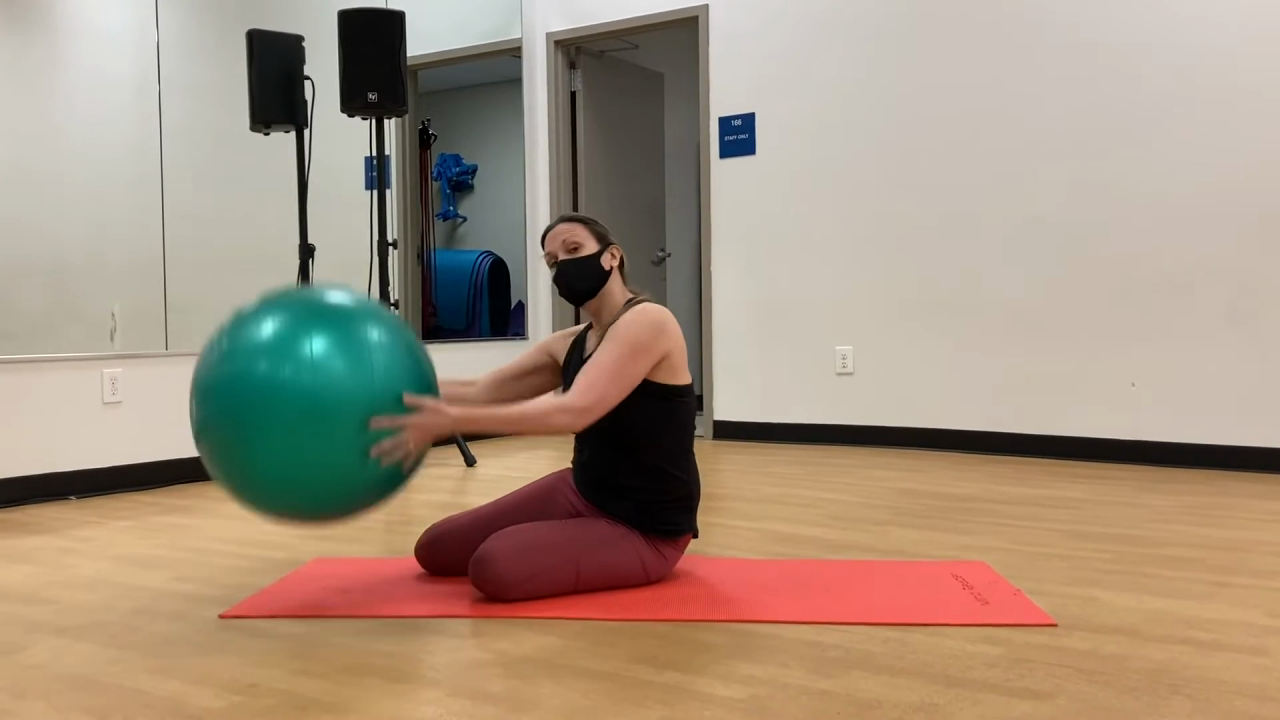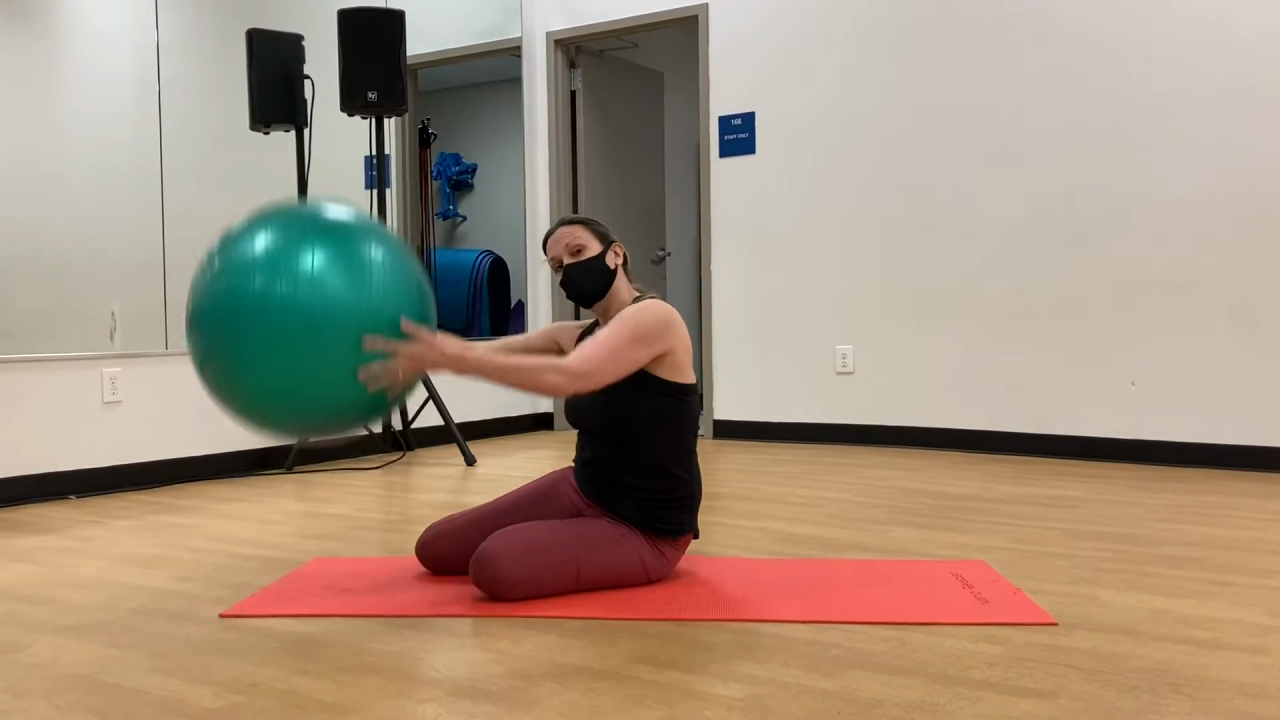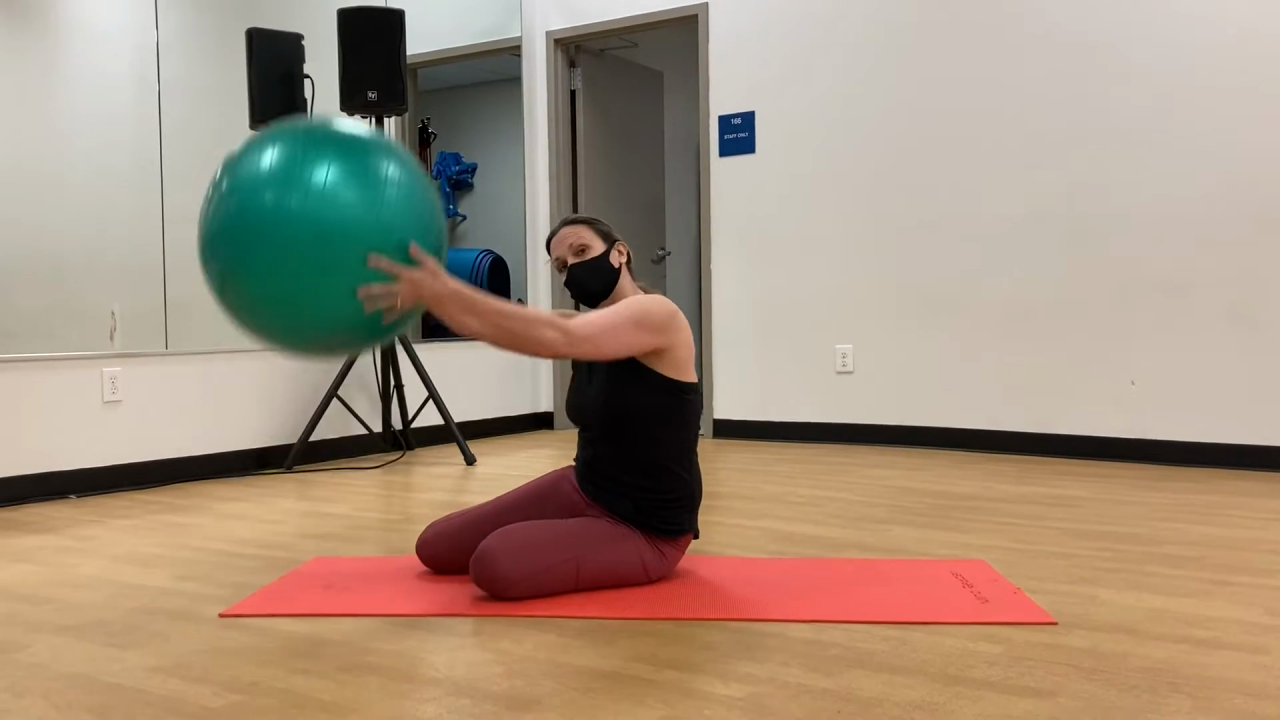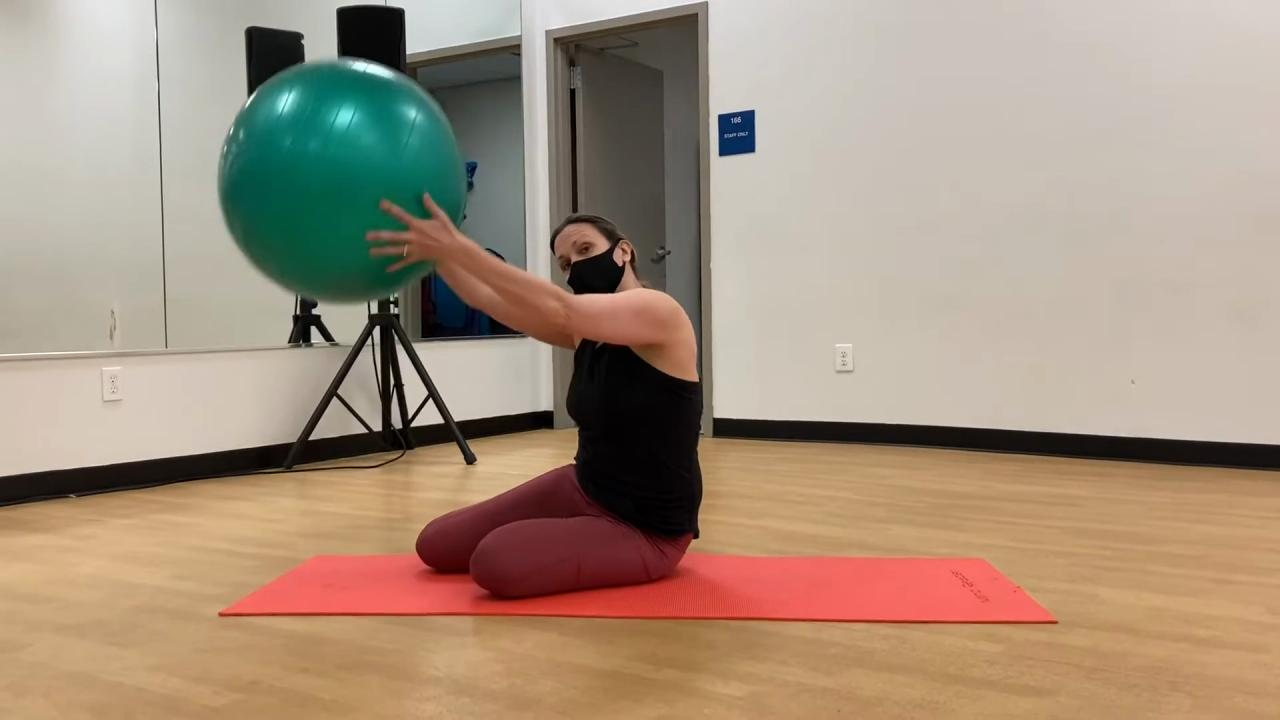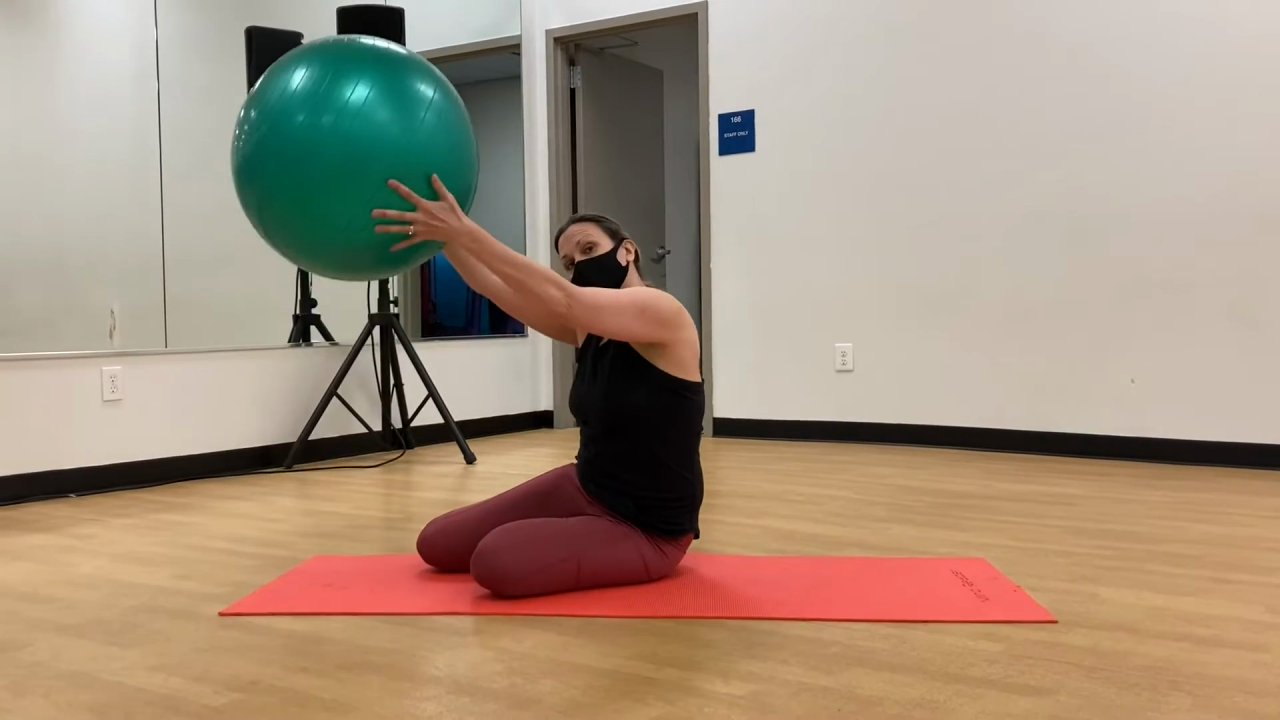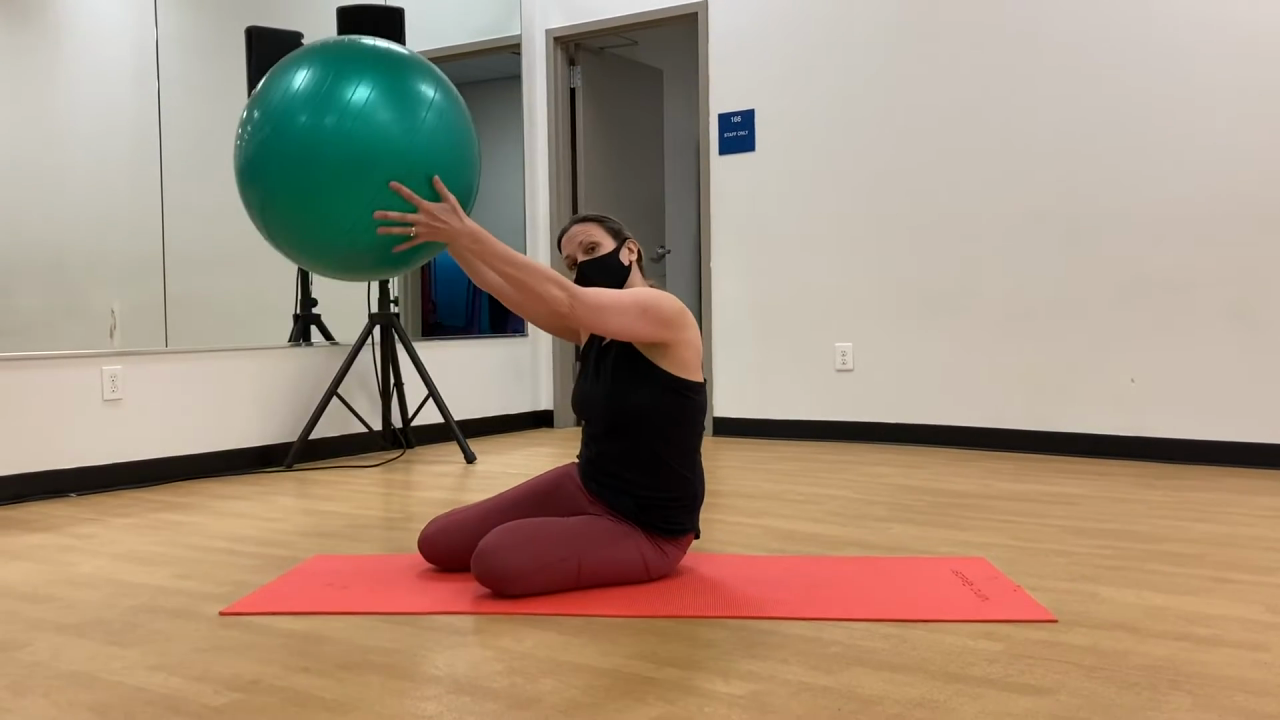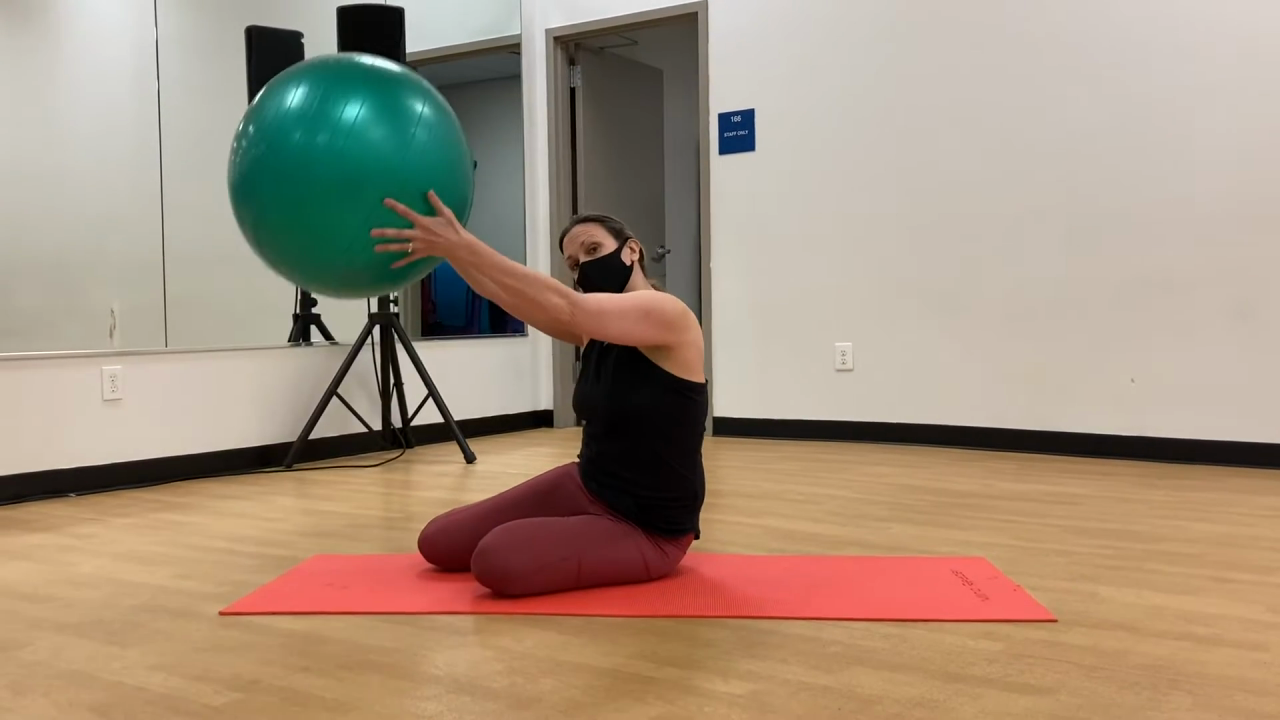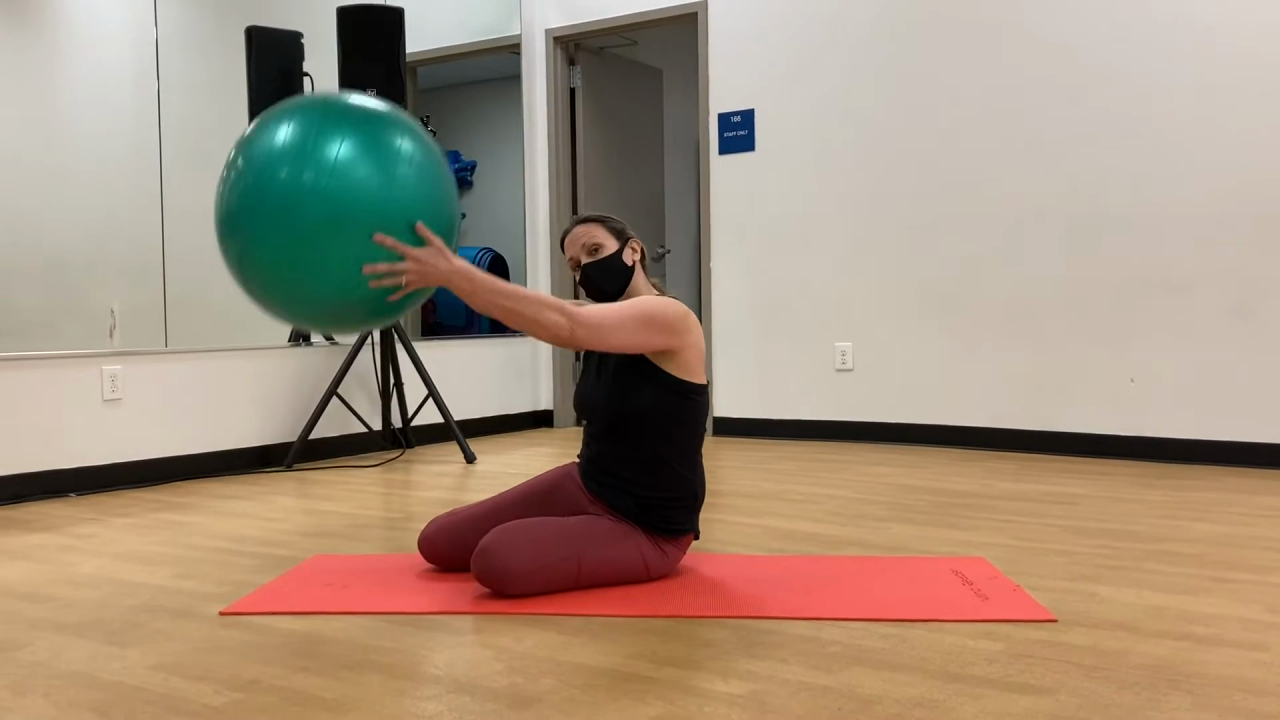
dt=0.1s
person 1, frame 1
left shoulder: (648, 322)
right shoulder: (570, 344)
left elbow: (573, 411)
right elbow: (481, 390)
left wrist: (455, 419)
left hip: (645, 530)
left knee: (495, 567)
right knee: (435, 551)
left ankle: (626, 566)
right ankle: (580, 544)
person 1, frame 2
left shoulder: (653, 317)
right shoulder: (576, 337)
left elbow: (568, 375)
right elbow: (486, 353)
left wrist: (451, 358)
left hip: (645, 530)
left knee: (496, 566)
right knee: (436, 550)
right ankle: (579, 542)
person 1, frame 3
left shoulder: (657, 316)
right shoulder: (585, 334)
left elbow: (560, 336)
right elbow: (482, 324)
left wrist: (449, 291)
right wrist: (428, 290)
left hip: (645, 531)
right hip: (583, 492)
left knee: (495, 566)
right knee: (436, 548)
left ankle: (637, 566)
right ankle: (577, 544)
person 1, frame 4
left shoulder: (659, 312)
right shoulder: (588, 328)
left elbow: (562, 309)
right elbow: (490, 299)
left wrist: (460, 250)
right wrist: (433, 250)
left hip: (645, 528)
right hip: (583, 489)
left knee: (496, 564)
right knee: (436, 546)
right ankle: (578, 536)
person 1, frame 5
left shoulder: (664, 313)
right shoulder: (588, 328)
left elbow: (563, 300)
right elbow: (494, 286)
left wrist: (465, 232)
right wrist: (445, 230)
left hip: (646, 528)
right hip: (584, 489)
left knee: (496, 562)
right knee: (437, 545)
right ankle: (577, 541)
person 1, frame 6
left shoulder: (666, 313)
right shoulder: (590, 327)
left elbow: (566, 300)
right elbow: (499, 284)
left wrist: (466, 234)
right wrist: (448, 231)
left hip: (647, 527)
right hip: (586, 488)
left knee: (497, 561)
right knee: (438, 543)
right ankle: (579, 539)
person 1, frame 7
left shoulder: (670, 315)
right shoulder: (598, 326)
left elbow: (566, 308)
right elbow: (505, 289)
left wrist: (461, 243)
right wrist: (443, 241)
left hip: (647, 528)
right hip: (586, 488)
left knee: (497, 562)
right knee: (438, 545)
left ankle: (634, 561)
right ankle: (581, 536)
person 1, frame 8
left shoulder: (670, 318)
right shoulder: (596, 331)
left elbow: (566, 321)
right elbow: (501, 304)
left wrist: (452, 271)
left hip: (647, 528)
right hip: (586, 489)
left knee: (497, 561)
right knee: (438, 544)
left ankle: (634, 560)
right ankle: (578, 538)
